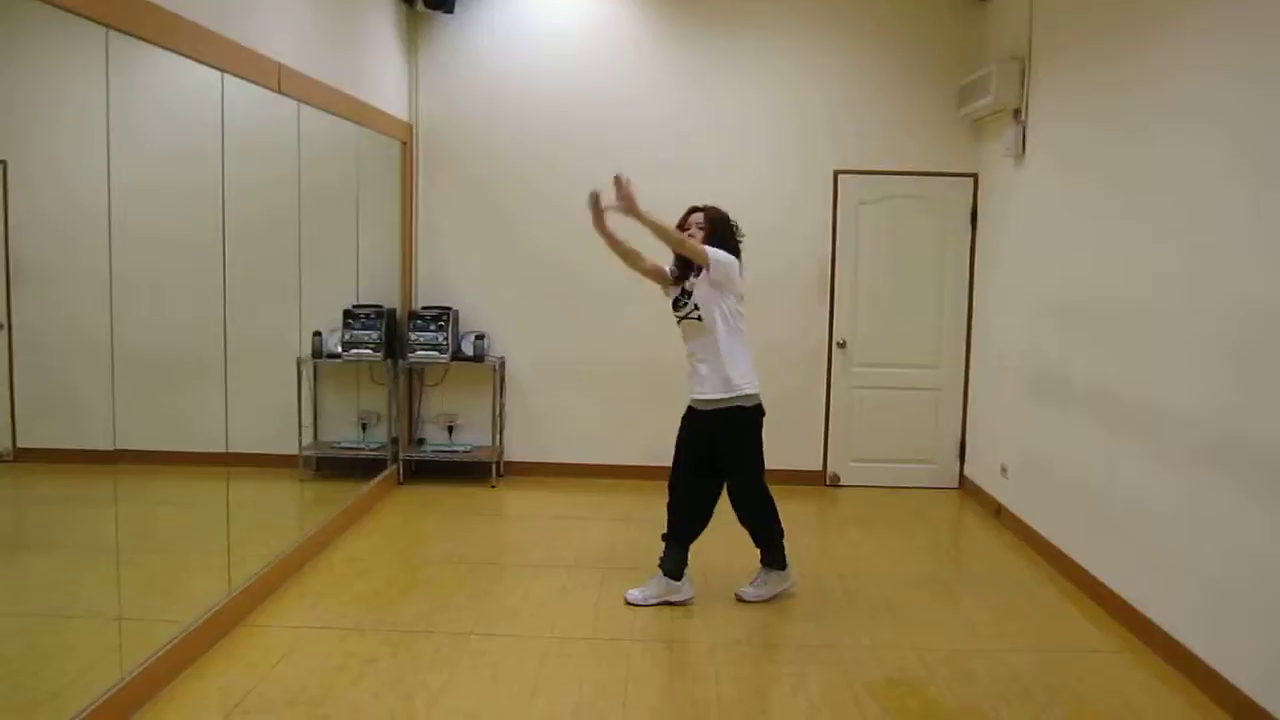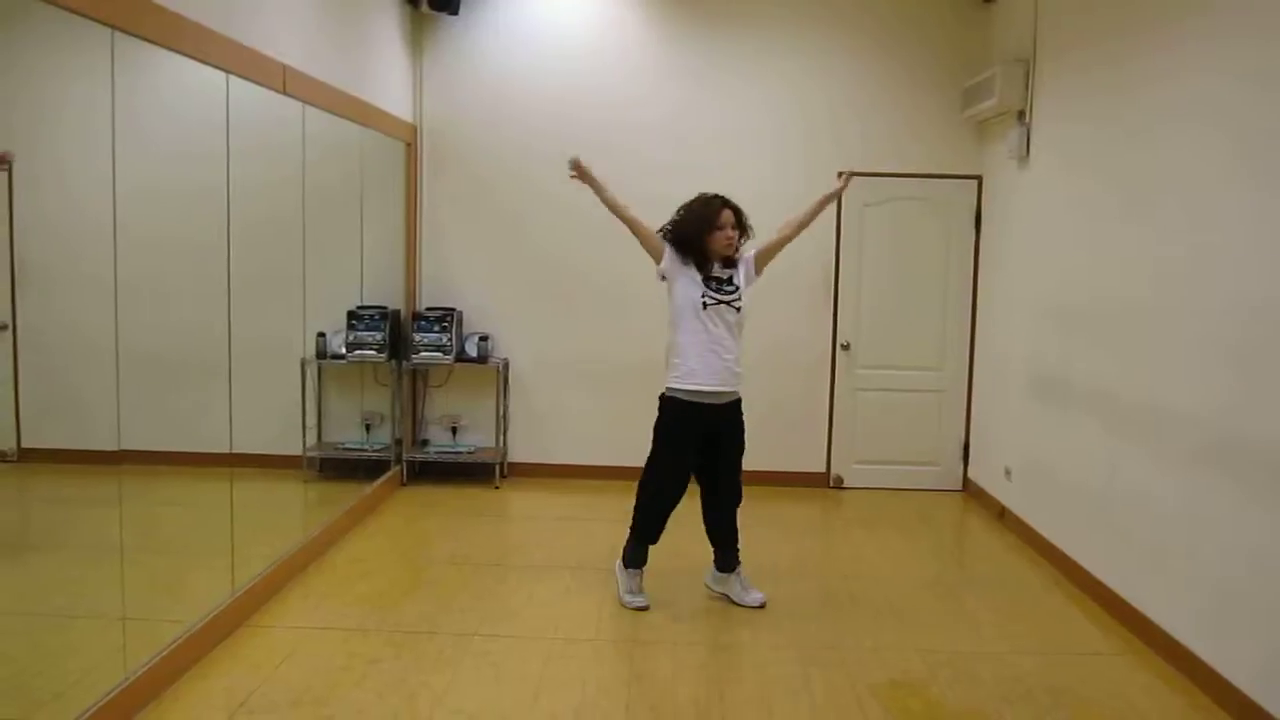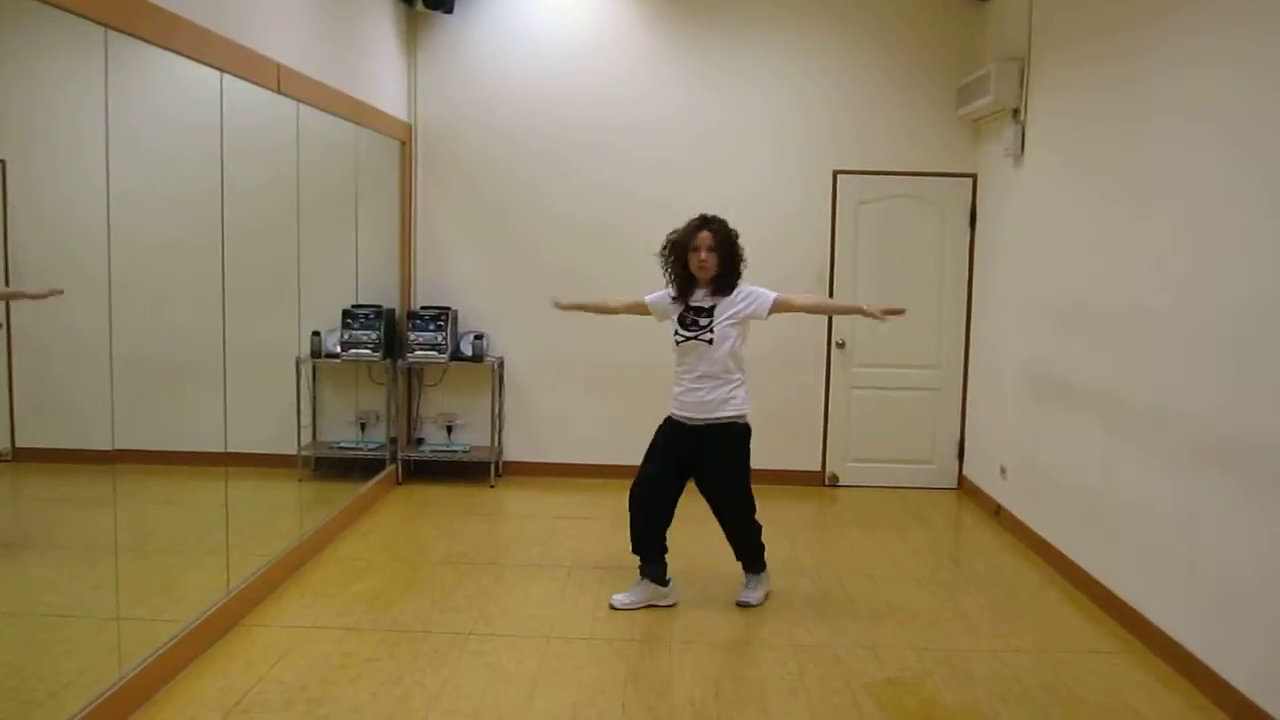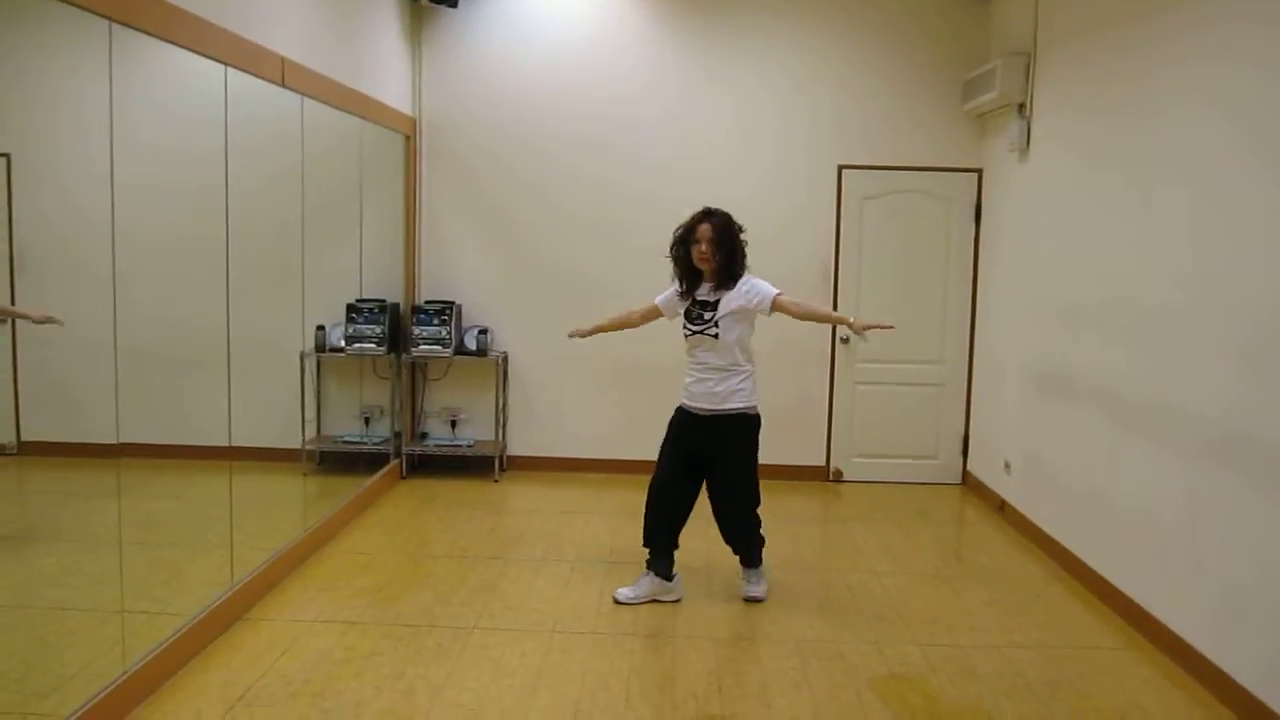
dt=0.4s
person 1, frame 1
left shoulder: (723, 267)
right shoulder: (678, 280)
left elbow: (687, 246)
right elbow: (644, 265)
left wrist: (637, 213)
right wrist: (604, 229)
left hip: (736, 405)
right hip: (701, 407)
left knee: (747, 493)
right knee: (685, 494)
left ankle: (775, 569)
right ankle: (673, 578)
person 1, frame 2
left shoulder: (743, 270)
right shoulder: (677, 266)
left elbow: (785, 233)
right elbow: (634, 223)
left wrist: (830, 196)
right wrist: (594, 182)
left hip: (727, 405)
right hip: (682, 403)
left knee: (723, 495)
right knee: (660, 489)
left ankle: (726, 572)
right ankle: (631, 569)
person 1, frame 3
left shoulder: (742, 297)
right shoulder: (674, 297)
left elbow: (799, 303)
right elbow: (624, 305)
left wrist: (861, 308)
right wrist: (577, 305)
left hip: (725, 425)
right hip: (680, 422)
left knee: (733, 509)
right knee: (646, 498)
left ankle: (756, 575)
right ankle: (654, 582)
person 1, frame 4
left shoulder: (745, 289)
right shoulder: (683, 291)
left elbow: (792, 305)
right elbow: (639, 315)
left wrist: (847, 320)
right wrist: (593, 329)
left hip: (734, 416)
right hip: (690, 413)
left knee: (735, 501)
right knee: (664, 492)
left ankle: (753, 569)
right ankle: (660, 576)
